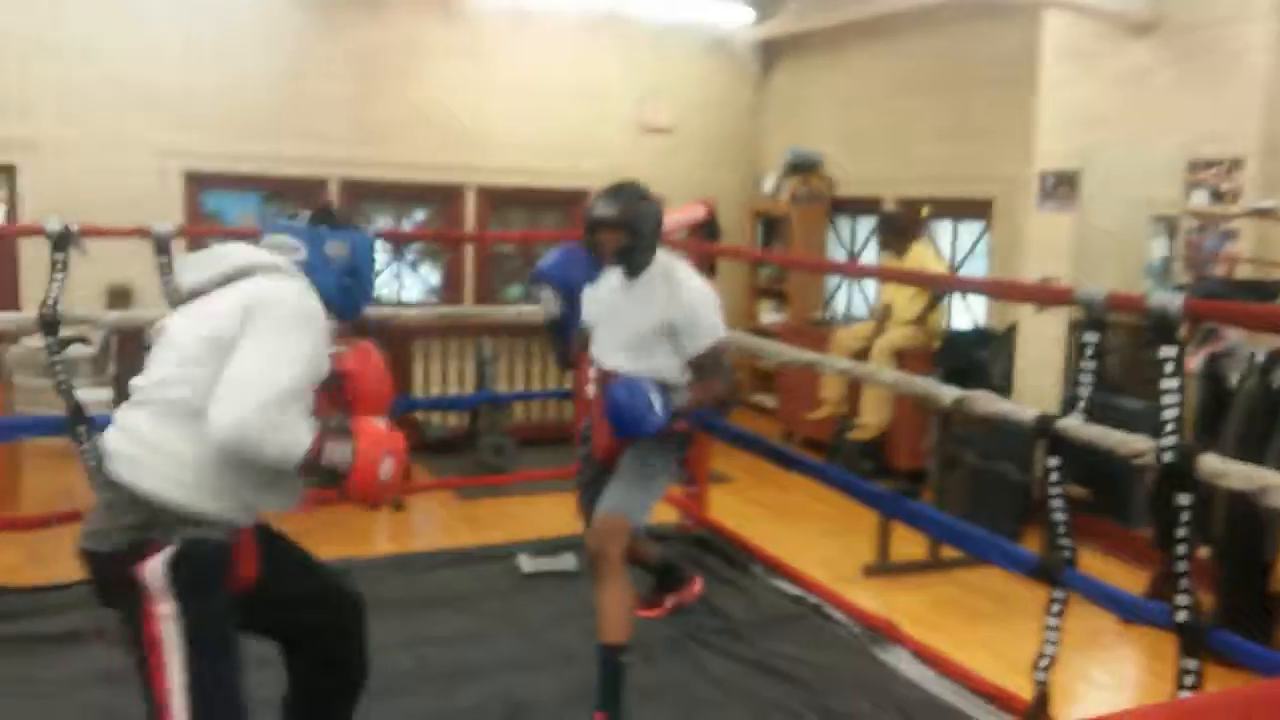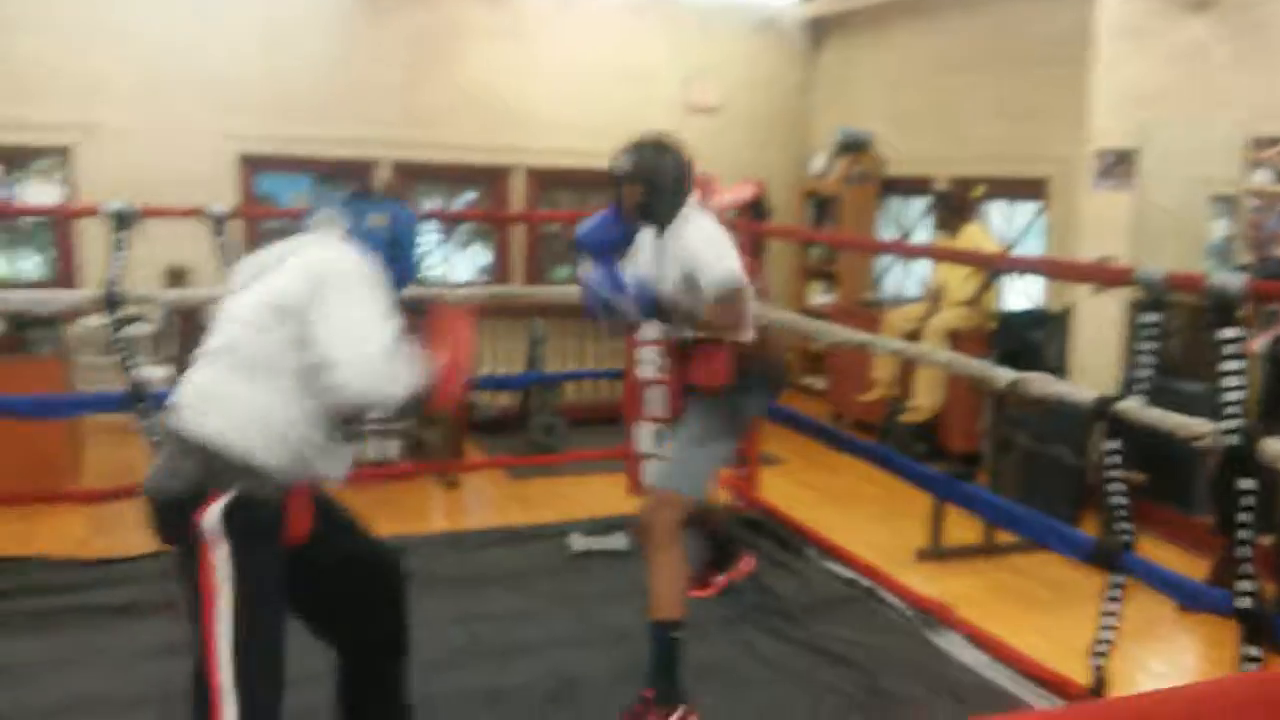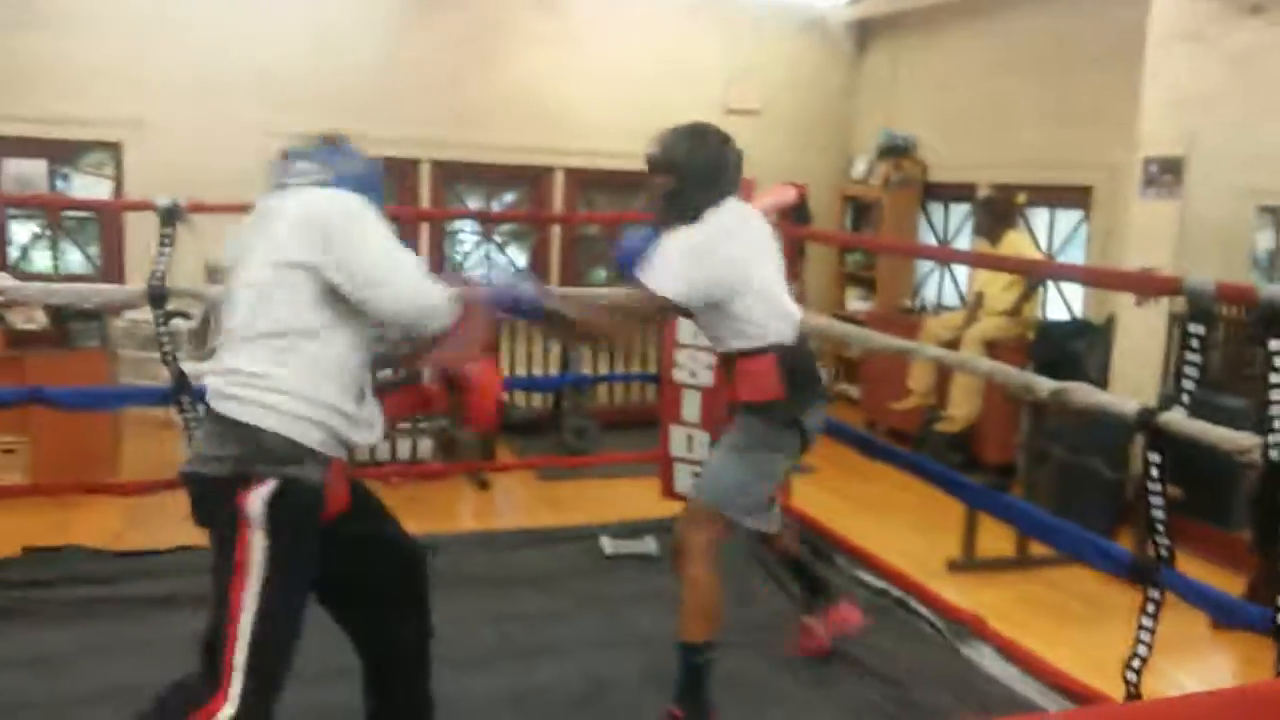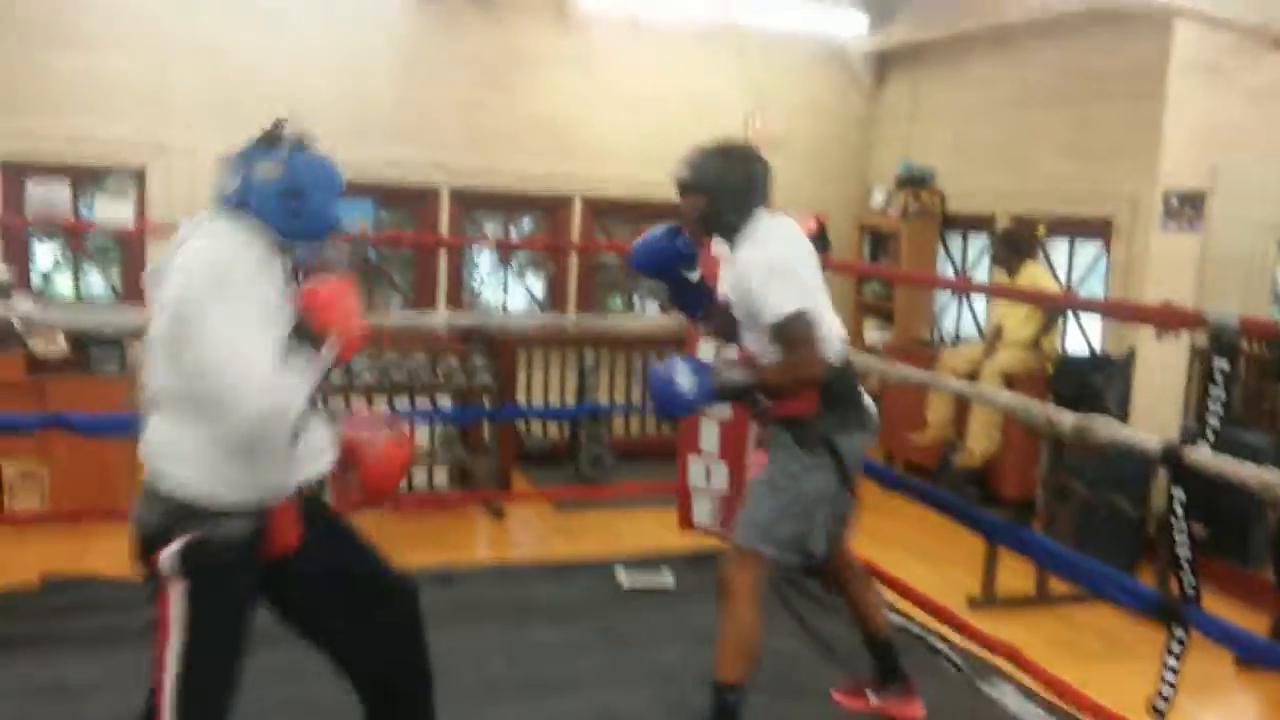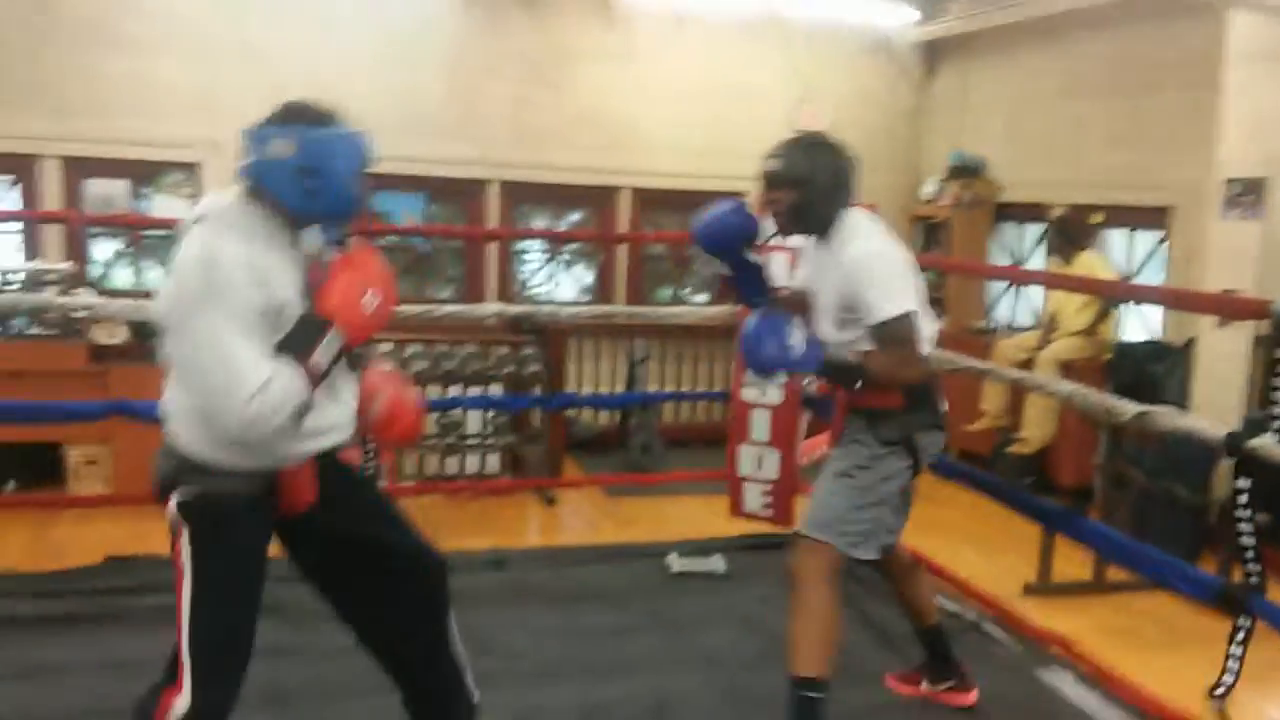
dt=0.2s
person 1, frame 1
left shoulder: (685, 289)
right shoulder: (591, 273)
left elbow: (717, 381)
right elbow: (569, 354)
left wrist: (671, 403)
right wrist: (561, 305)
left hip: (655, 433)
right hip: (606, 420)
left knee: (604, 546)
right knee: (606, 532)
right ankle: (675, 578)
person 1, frame 2
left shoulder: (698, 237)
right shoulder: (650, 235)
left elbow: (732, 319)
right elbow: (619, 309)
left wrist: (660, 304)
right wrist: (606, 267)
left hip: (724, 388)
right hip: (695, 380)
left knee: (658, 518)
right knee: (678, 493)
right ankle: (727, 552)
person 1, frame 3
left shoulder: (707, 238)
right shoulder: (737, 219)
left elbow: (621, 324)
right wrist: (659, 266)
left hip: (774, 400)
right hip: (780, 386)
left knee: (695, 536)
right knee: (751, 505)
right ankle: (824, 604)
person 1, frame 4
left shoulder: (760, 255)
right shoulder: (769, 235)
left elbow: (810, 364)
right elbow: (731, 318)
left wrist: (721, 383)
right wrist: (684, 283)
left hip: (815, 426)
right hip: (834, 418)
left knee: (739, 571)
right knee: (829, 553)
person 1, frame 5
left shoulder: (866, 250)
right shoulder: (829, 241)
left elbow: (908, 367)
right elbow: (793, 315)
left wrist: (819, 356)
left hip: (890, 423)
right hip: (886, 420)
left knee: (811, 564)
right knee: (883, 545)
right ankle: (945, 672)
person 2, frame 1
left shoulder: (238, 291)
right shoulder: (291, 302)
right elbow: (245, 422)
right wrist: (340, 454)
left hip: (206, 524)
right hip: (158, 538)
left knee: (330, 613)
person 2, frame 2
left shoulder: (302, 268)
right shoulder: (348, 271)
right elbow: (364, 377)
right wrist: (427, 364)
left hip: (258, 481)
right hip: (221, 487)
left knee: (371, 588)
person 2, frame 3
left shoulder: (280, 229)
right shoulder: (332, 209)
right elbow: (409, 299)
right wrist: (464, 316)
left hip: (294, 461)
right hip: (262, 469)
left knee: (395, 575)
person 2, frame 4
left shoulder: (241, 261)
right shoulder: (214, 266)
right elbow: (255, 406)
left wrist: (340, 444)
right wrist: (322, 339)
left hip: (274, 507)
right hip: (207, 524)
left knee: (386, 614)
person 2, frame 5
left shoulder: (294, 236)
right shoulder: (213, 256)
right elbow: (249, 411)
left wrist: (361, 382)
right wrist: (337, 327)
left hip: (307, 464)
right hip: (224, 480)
left knee: (411, 579)
person 3, frame 1
left shoulder: (921, 253)
right shoulder: (889, 259)
left wrist: (922, 317)
right wrist: (879, 321)
left hip: (921, 327)
right hip: (893, 321)
left knee: (882, 346)
right knee: (841, 337)
left ankle: (872, 423)
right ankle: (834, 401)
person 3, frame 2
left shoulder: (975, 233)
right shoulder: (943, 240)
left wrist: (976, 297)
right wrist: (932, 301)
left hip: (975, 307)
right hip: (945, 302)
left knee: (935, 326)
right knee: (893, 317)
left ankle: (926, 404)
right ankle: (886, 383)
person 3, frame 3
left shoulder: (1017, 241)
right shoulder: (982, 245)
left wrist: (1017, 307)
right wrist: (972, 310)
left hip: (1014, 317)
right hip: (984, 311)
left knee: (973, 335)
right knee: (931, 326)
left ankle: (960, 415)
right ankle: (921, 392)
person 3, frame 4
left shoulder: (1036, 273)
right shoulder: (1000, 276)
left wrist: (1036, 339)
right wrist: (990, 342)
left hip: (1033, 350)
right hip: (1004, 343)
left knee: (991, 368)
right knee: (949, 358)
left ankle: (978, 449)
right ankle: (939, 424)
person 3, frame 5
left shoulder: (1091, 260)
right shoulder: (1057, 265)
left wrist: (1091, 328)
right wrist: (1046, 331)
left hip: (1091, 338)
right hip: (1060, 332)
left knee: (1047, 357)
right knee: (1004, 347)
left ankle: (1035, 437)
right ankle: (995, 414)
